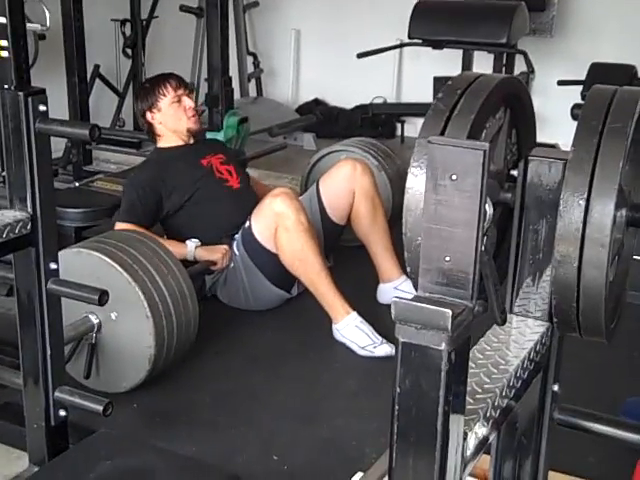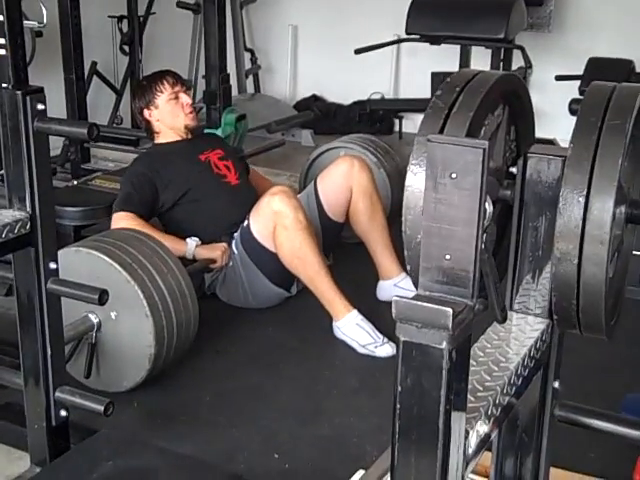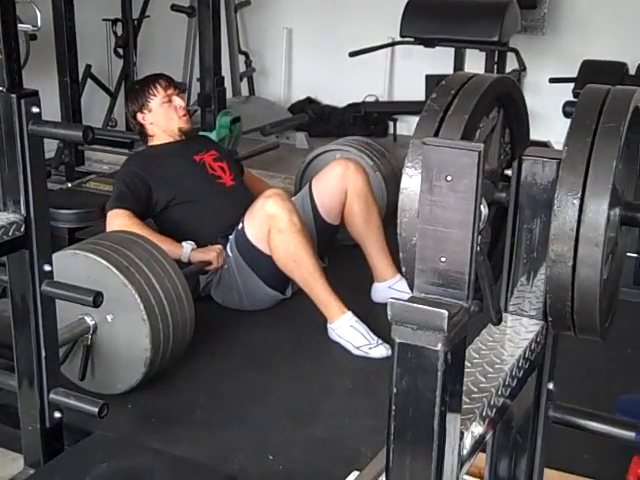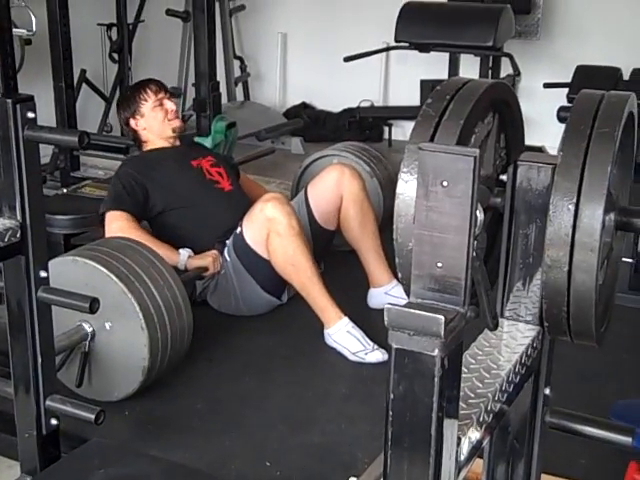
dt=0.2s
person 1, frame 1
left shoulder: (214, 148)
right shoulder: (150, 175)
left wrist: (298, 212)
right wrist: (193, 249)
left hip: (283, 246)
right hip: (234, 270)
left knee: (352, 172)
right knee: (281, 203)
left ankle: (393, 283)
right ankle: (345, 320)
person 1, frame 2
left shoulder: (211, 142)
right shoulder: (148, 168)
right elbow: (122, 227)
left wrist: (299, 207)
right wrist: (194, 248)
left hip: (283, 242)
right hip: (234, 267)
left knee: (350, 168)
right knee: (279, 202)
left ankle: (393, 281)
right ankle: (346, 318)
person 1, frame 3
left shoulder: (203, 144)
right shoulder: (141, 167)
left elbow: (244, 178)
right elbow: (118, 227)
left wrist: (295, 209)
right wrist: (188, 252)
left hip: (278, 242)
right hip: (229, 269)
left knee: (344, 171)
right knee: (273, 204)
left ankle: (388, 282)
right ankle: (340, 320)
person 1, frame 4
left shoulder: (199, 151)
right shoulder: (136, 171)
left elbow: (242, 183)
right elbow: (117, 230)
left wrist: (293, 214)
right wrist: (185, 259)
left hip: (278, 254)
right hip: (226, 274)
left knee: (341, 176)
right knee: (273, 208)
left ankle: (384, 288)
right ankle: (337, 326)
